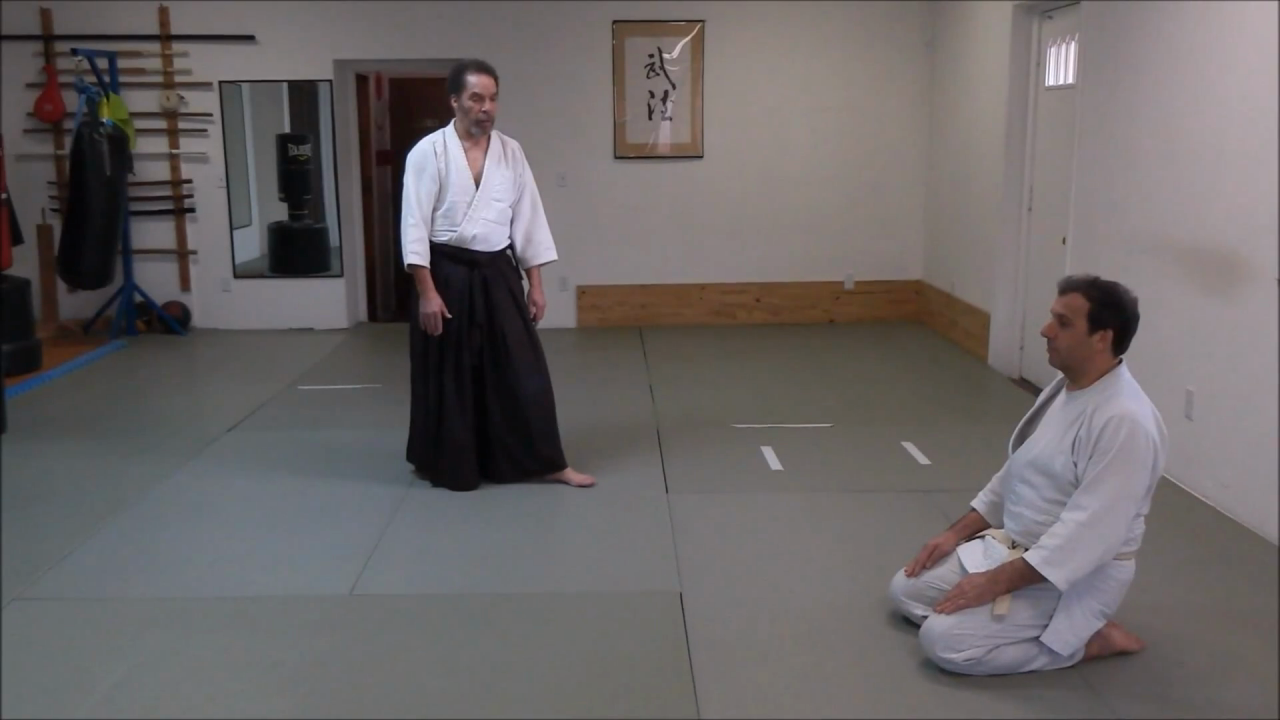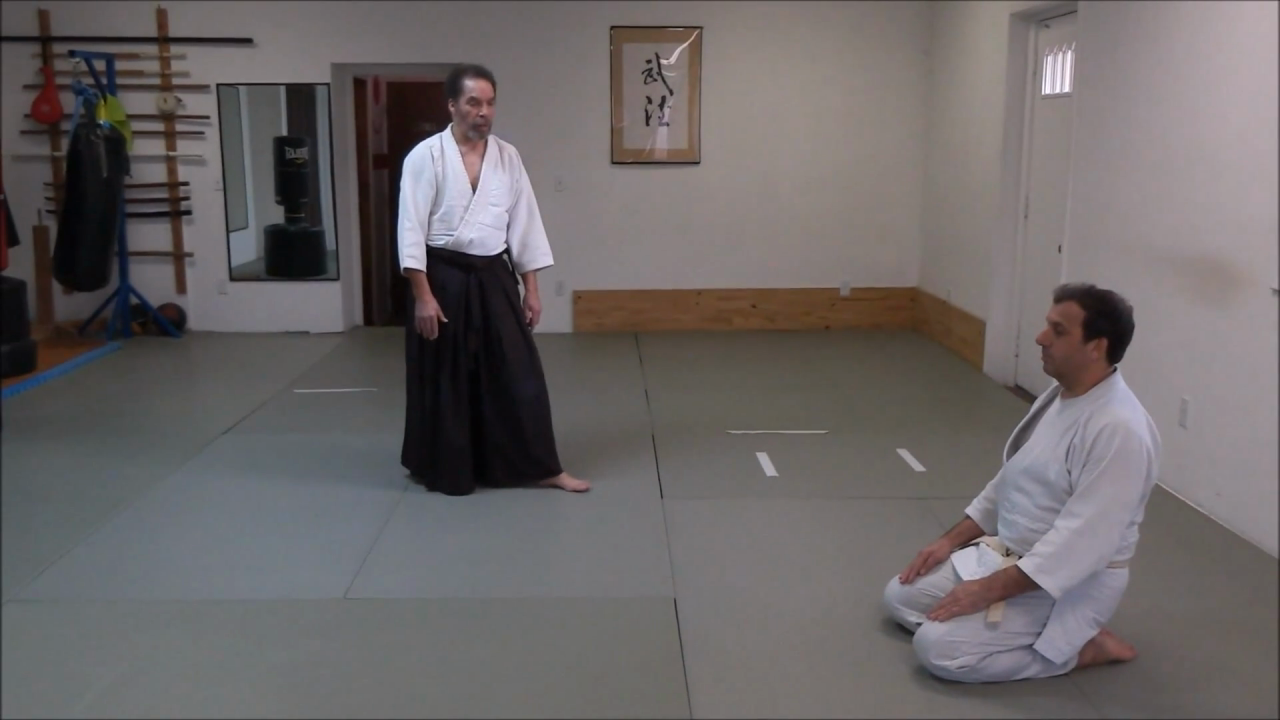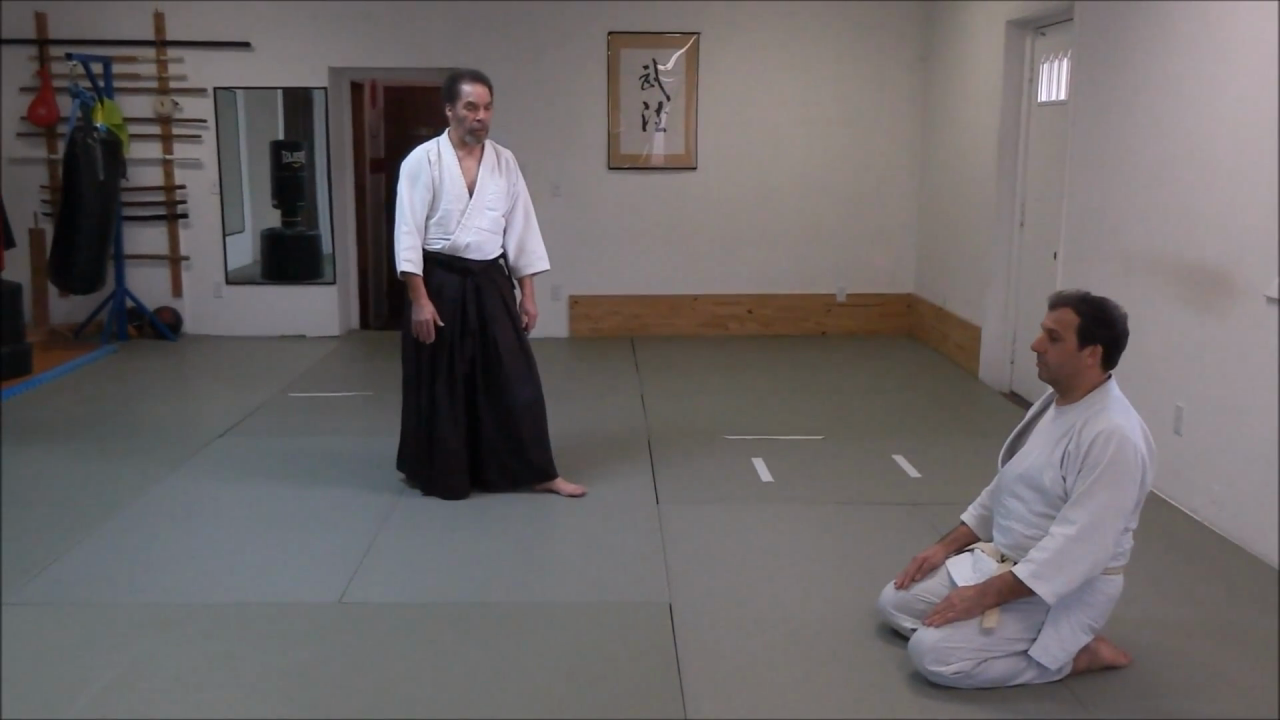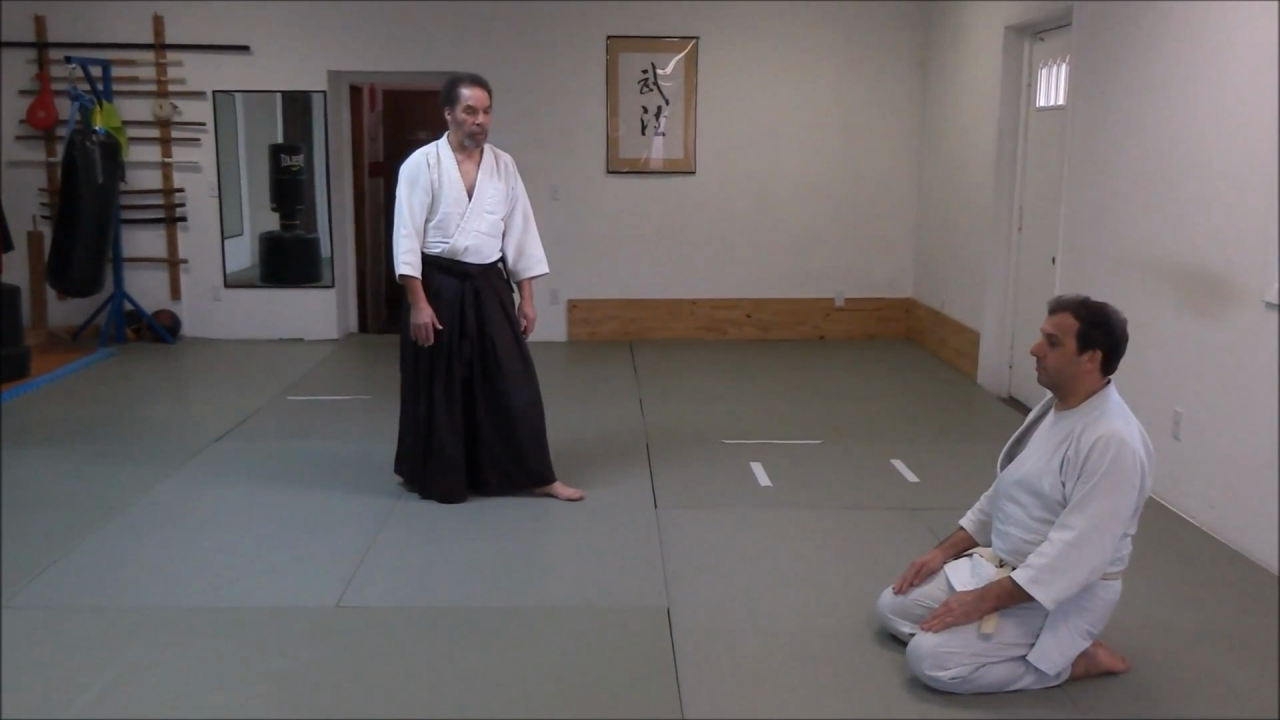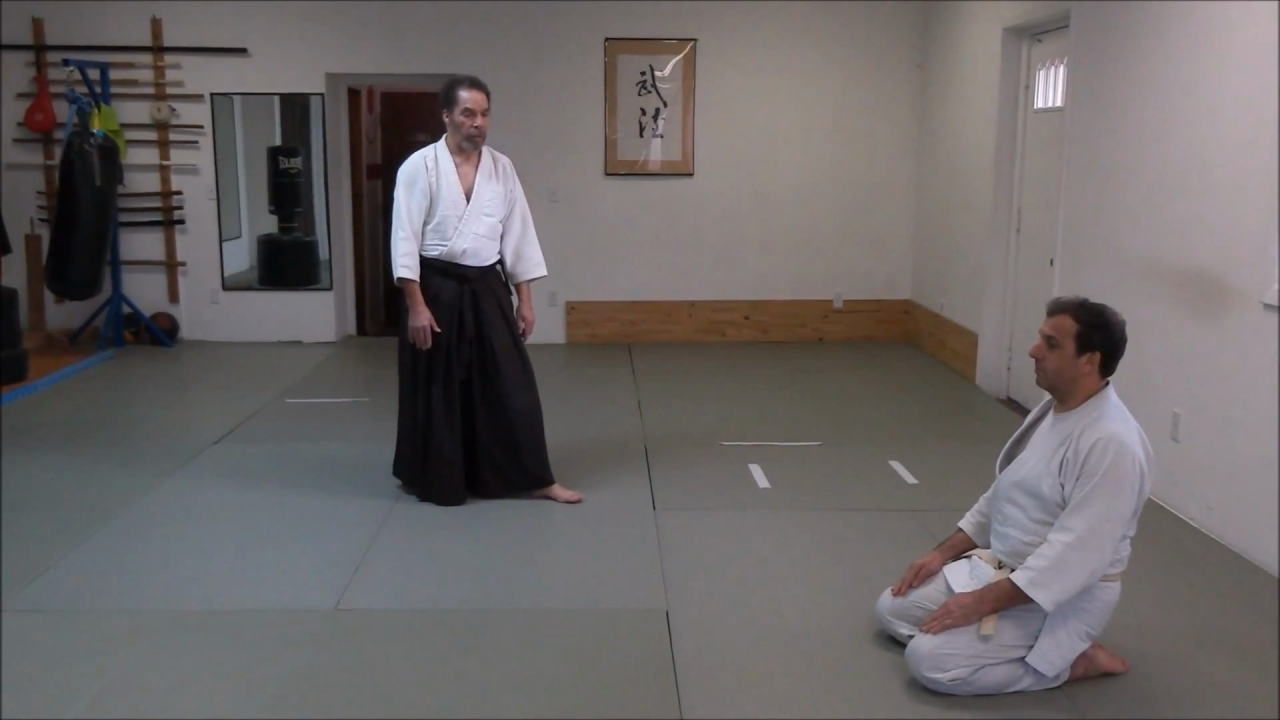
dt=0.5s
person 1, frame 1
left shoulder: (510, 152)
right shoulder: (429, 152)
left elbow: (527, 219)
right elbow: (415, 225)
left wrist: (535, 284)
right wrist: (427, 292)
left hip: (498, 274)
right hip: (448, 275)
left knee: (523, 371)
right knee: (447, 378)
left ankle: (547, 462)
right ankle: (447, 464)
person 1, frame 2
left shoulder: (507, 156)
right shoulder: (426, 156)
left elbow: (524, 223)
right elbow: (411, 228)
left wrist: (530, 288)
right wrist: (423, 295)
left hip: (494, 279)
right hip: (443, 280)
left knee: (519, 375)
right knee: (443, 381)
left ankle: (543, 468)
right ankle: (443, 468)
person 1, frame 3
left shoulder: (503, 161)
right shoulder: (423, 160)
left elbow: (520, 228)
right elbow: (408, 232)
left wrist: (527, 293)
right wrist: (419, 299)
left hip: (490, 284)
right hip: (440, 284)
left knee: (515, 380)
right knee: (439, 385)
left ankle: (539, 472)
right ankle: (438, 472)
person 1, frame 4
left shoulder: (503, 165)
right shoulder: (422, 163)
left elbow: (519, 232)
right elbow: (407, 236)
left wrist: (526, 297)
right wrist: (418, 302)
left hip: (489, 287)
right hip: (439, 287)
left knee: (513, 384)
right knee: (437, 389)
left ankle: (538, 476)
right ankle: (436, 476)
person 1, frame 5
left shoulder: (501, 167)
right shoulder: (420, 166)
left elbow: (518, 234)
right elbow: (405, 238)
left wrist: (524, 298)
right wrist: (416, 305)
left hip: (487, 290)
right hip: (437, 290)
left knee: (512, 386)
right knee: (436, 391)
left ankle: (536, 479)
right ankle: (435, 478)
person 2, frame 1
left shoulder: (1124, 422)
right shoulder: (1064, 388)
left elbow: (1088, 533)
right elbow: (1016, 472)
left wrist: (996, 583)
right wrist: (956, 533)
left hip: (1075, 574)
left knee: (945, 640)
right knee: (907, 590)
left ankle: (1089, 638)
person 2, frame 2
left shoulder: (1118, 430)
right shoulder: (1059, 395)
left elbow: (1082, 541)
right elbow: (1010, 480)
left wrist: (989, 590)
right wrist: (951, 540)
left hip: (1068, 583)
left knee: (939, 648)
right knee: (902, 597)
left ankle: (1083, 646)
right ankle: (1066, 635)
person 2, frame 3
left shoulder: (1113, 436)
right shoulder: (1054, 402)
left elbow: (1077, 548)
right elbow: (1006, 487)
left wrist: (984, 596)
right wrist: (946, 546)
left hip: (1062, 588)
left knee: (934, 653)
right knee: (896, 602)
left ankle: (1077, 652)
person 2, frame 4
left shoulder: (1112, 442)
right shoulder: (1053, 407)
left elbow: (1076, 553)
right elbow: (1005, 492)
left wrist: (983, 601)
right wrist: (944, 551)
left hip: (1061, 594)
left knee: (931, 658)
right knee: (895, 607)
left ankle: (1075, 657)
right ankle: (1059, 647)
person 2, frame 5
left shoulder: (1111, 443)
right shoulder: (1052, 409)
left elbow: (1075, 554)
right elbow: (1003, 493)
left wrist: (982, 603)
right wrist: (943, 552)
left hip: (1060, 596)
left knee: (930, 661)
right knee: (894, 608)
left ankle: (1074, 659)
right ankle: (1050, 646)
